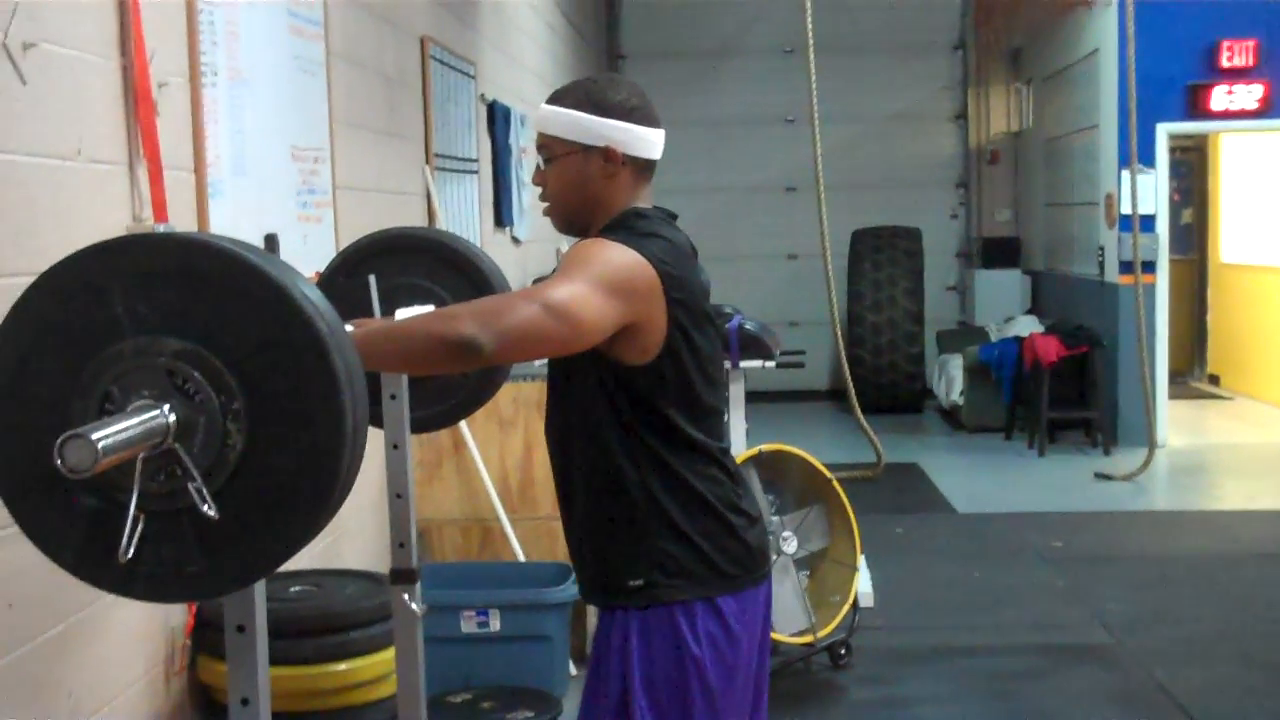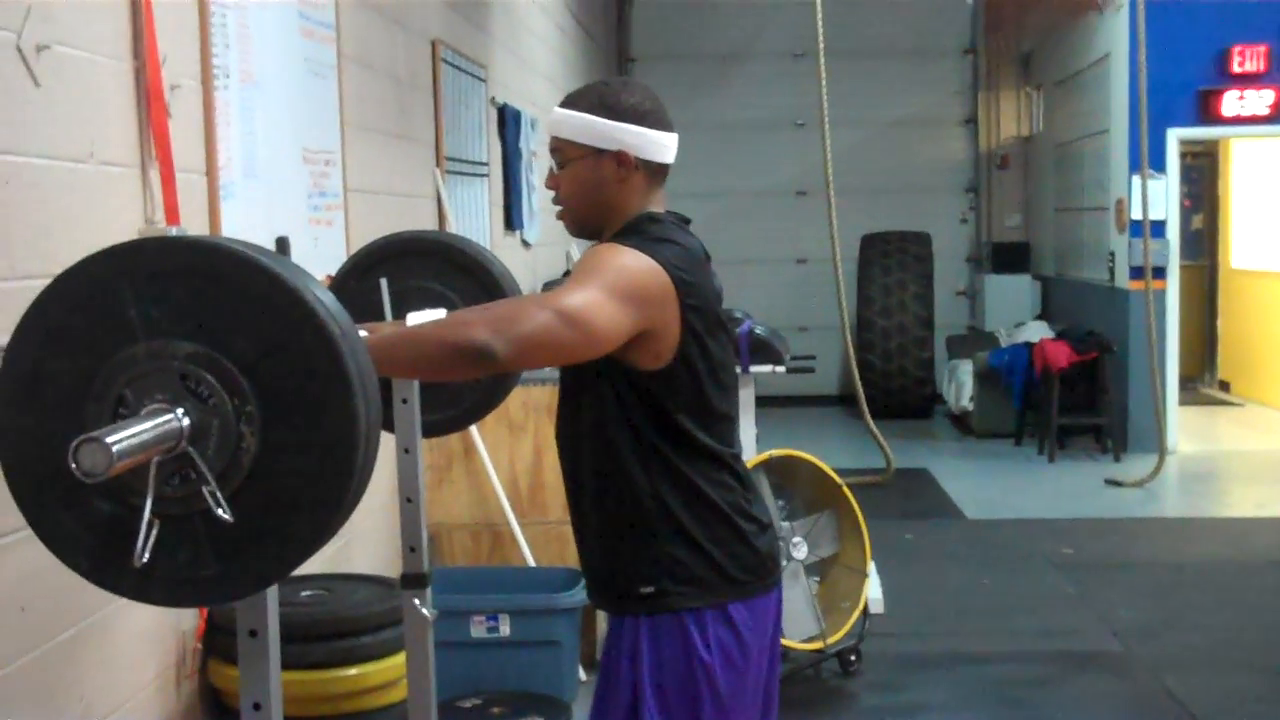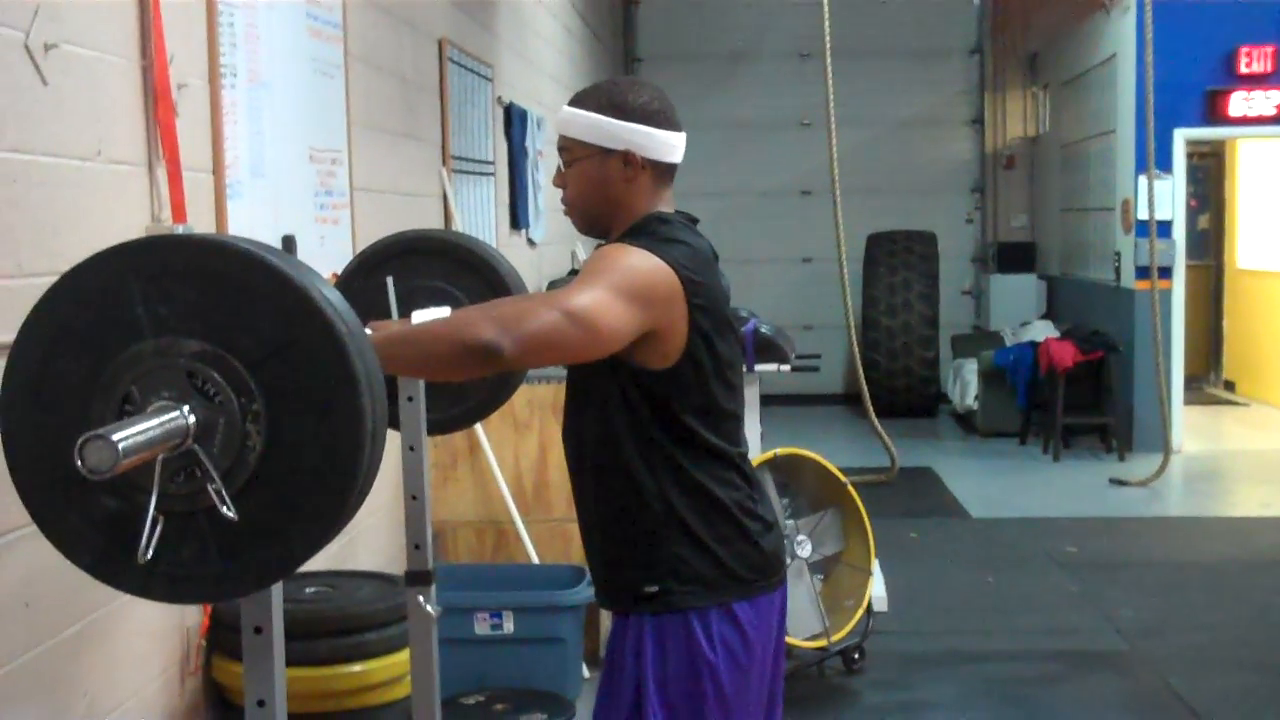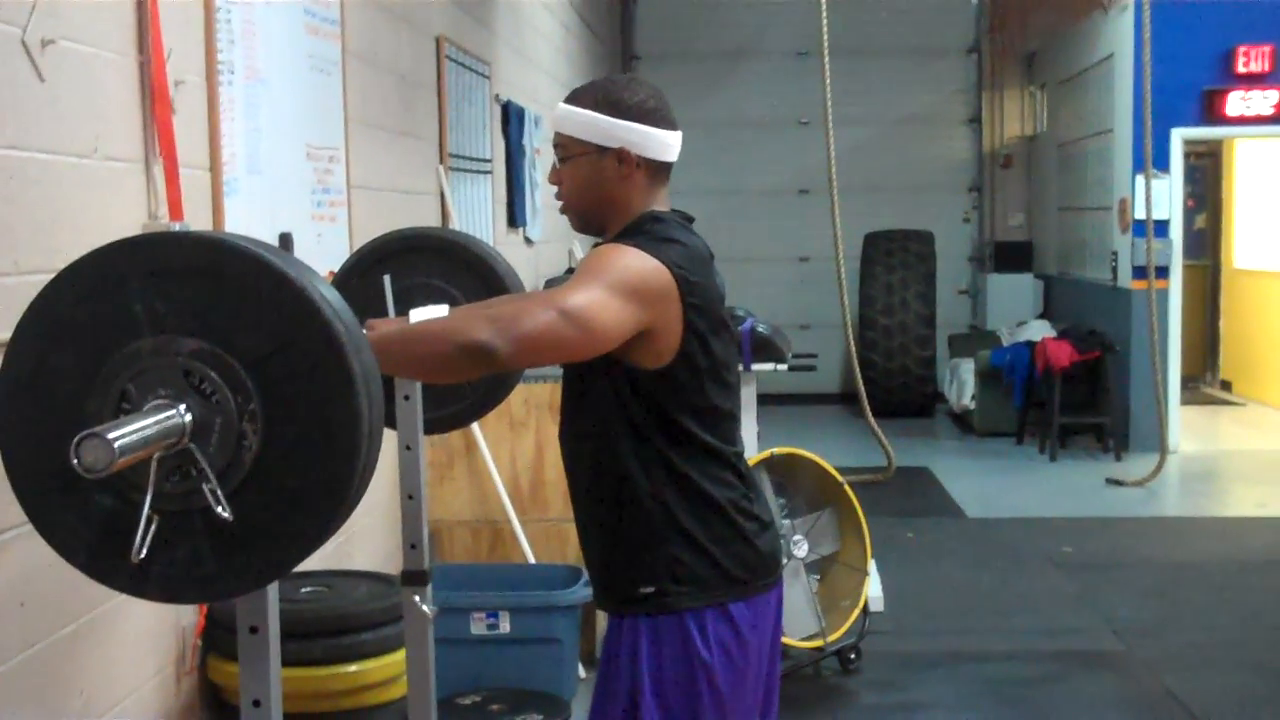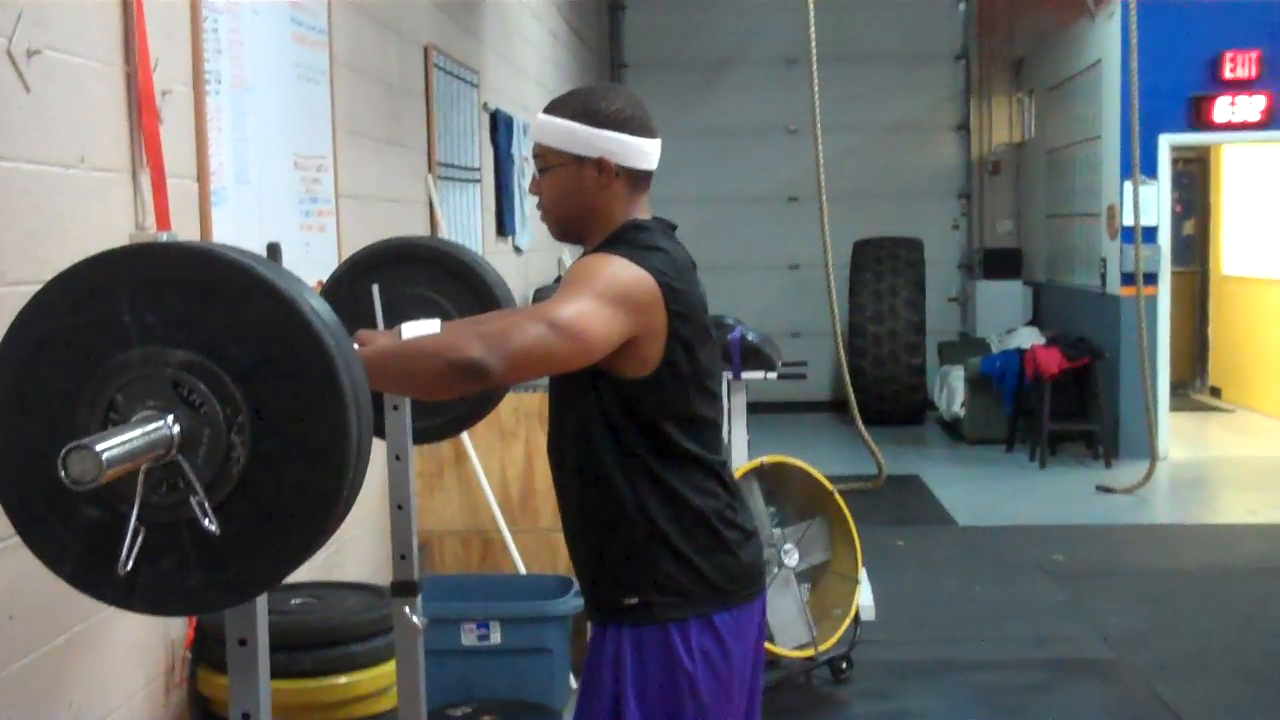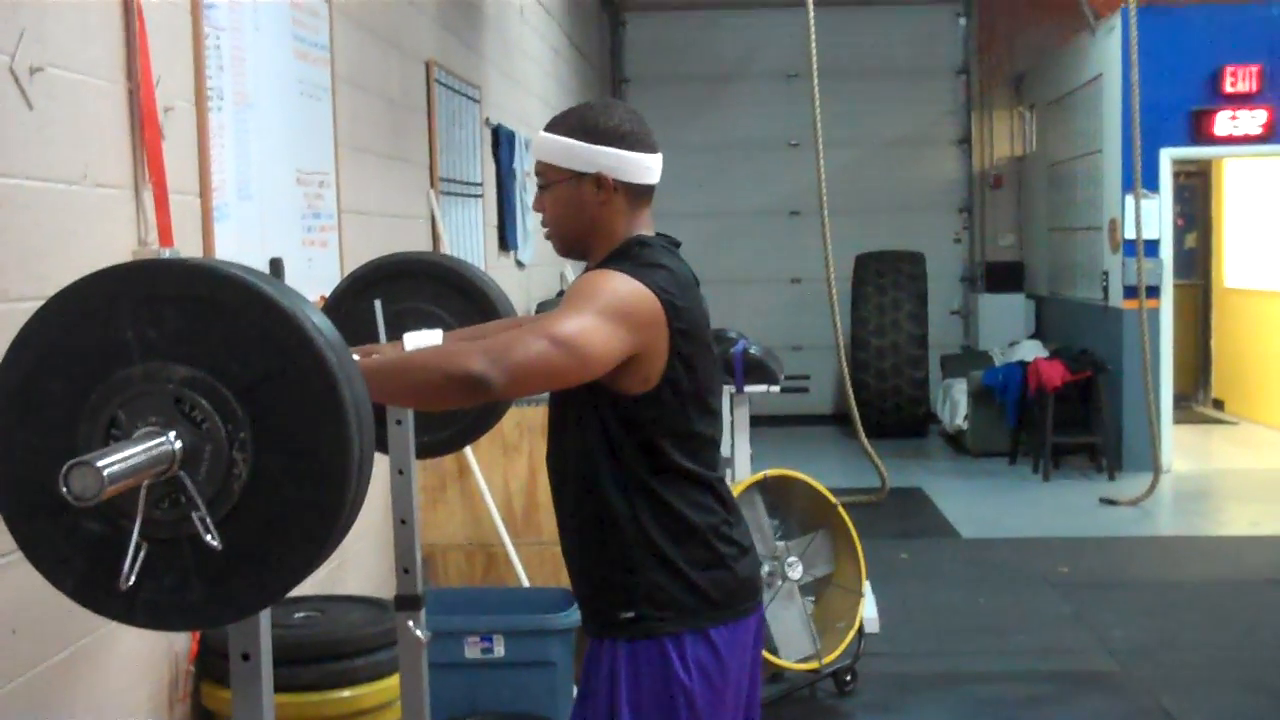
dt=0.2s
person 1, frame 1
left shoulder: (621, 265)
right shoulder: (649, 250)
left elbow: (476, 337)
right elbow: (523, 311)
right wrist: (380, 330)
left hip: (677, 582)
right hip: (705, 563)
person 1, frame 2
left shoulder: (635, 271)
right shoulder: (663, 255)
left elbow: (490, 344)
right elbow: (535, 314)
right wrist: (394, 334)
left hip: (688, 591)
right hip: (718, 569)
person 1, frame 3
left shoulder: (645, 271)
right shoulder: (670, 254)
left elbow: (496, 342)
right elbow: (542, 312)
right wrist: (401, 331)
left hip: (693, 590)
right hip: (722, 569)
person 1, frame 4
left shoulder: (638, 271)
right shoulder: (665, 253)
left elbow: (491, 344)
right elbow: (541, 310)
right wrist: (405, 329)
left hip: (689, 590)
right hip: (720, 568)
person 1, frame 5
left shoulder: (623, 279)
right shoulder: (649, 261)
left elbow: (480, 359)
right elbow: (531, 322)
right wrist: (395, 343)
left hip: (671, 601)
right hip: (704, 579)
person 1, frame 6
left shoulder: (626, 295)
right shoulder: (651, 276)
left elbow: (482, 372)
right elbow: (535, 333)
right wrist: (396, 355)
left hip: (668, 615)
right hip: (703, 591)
